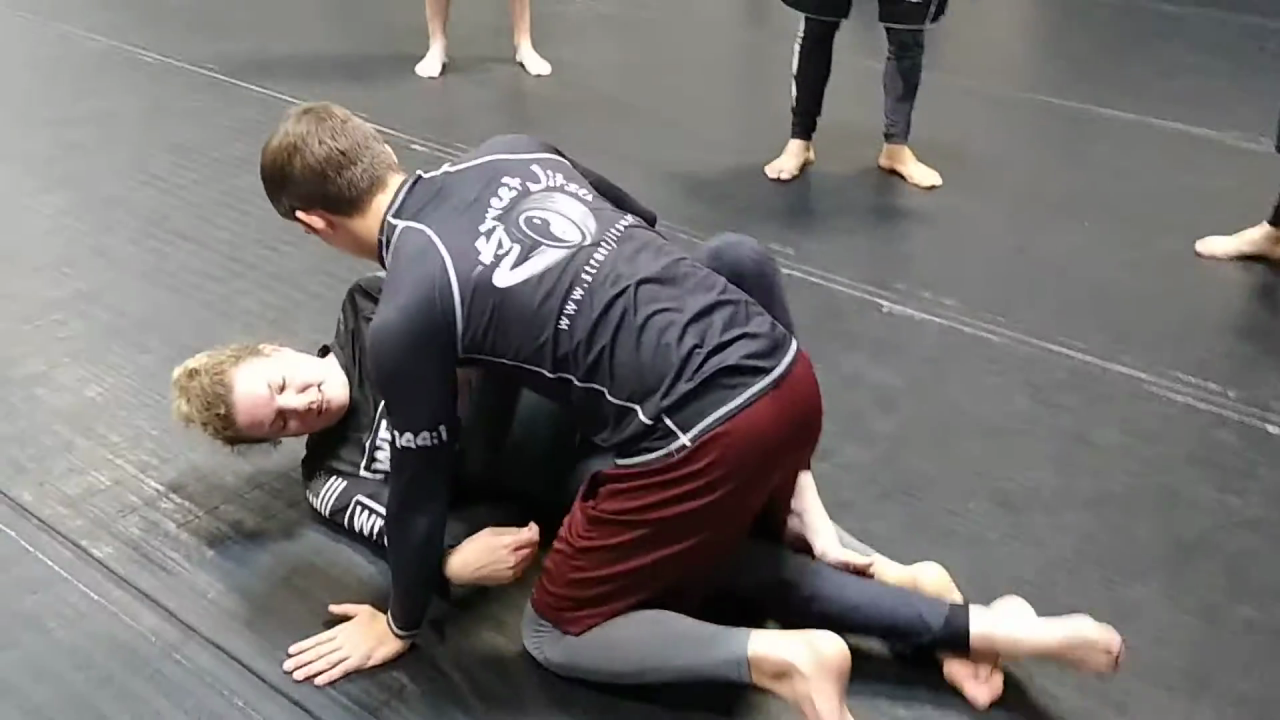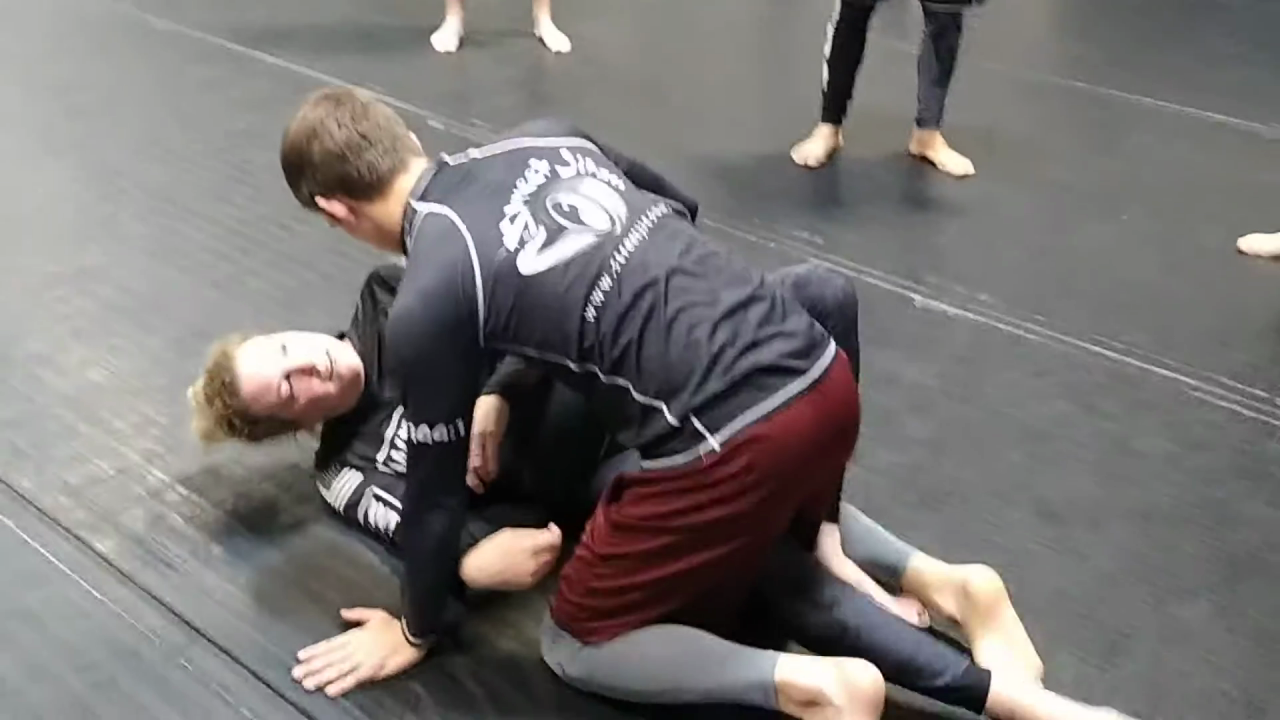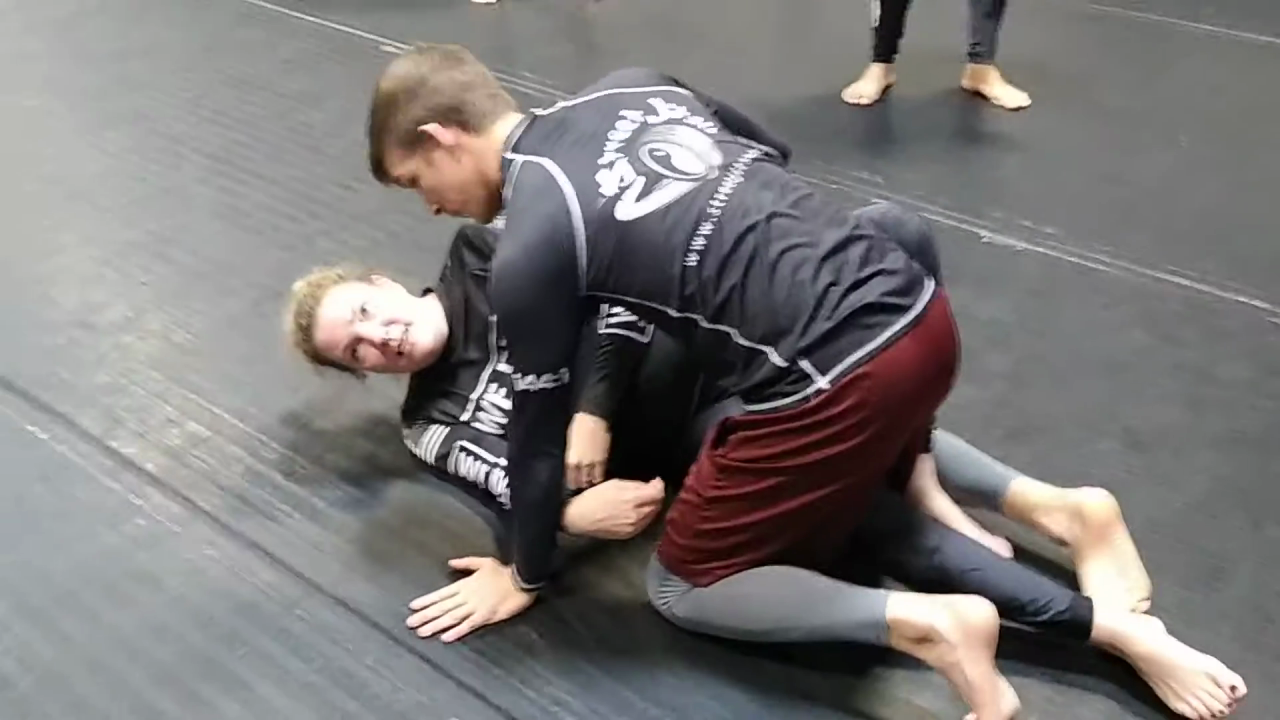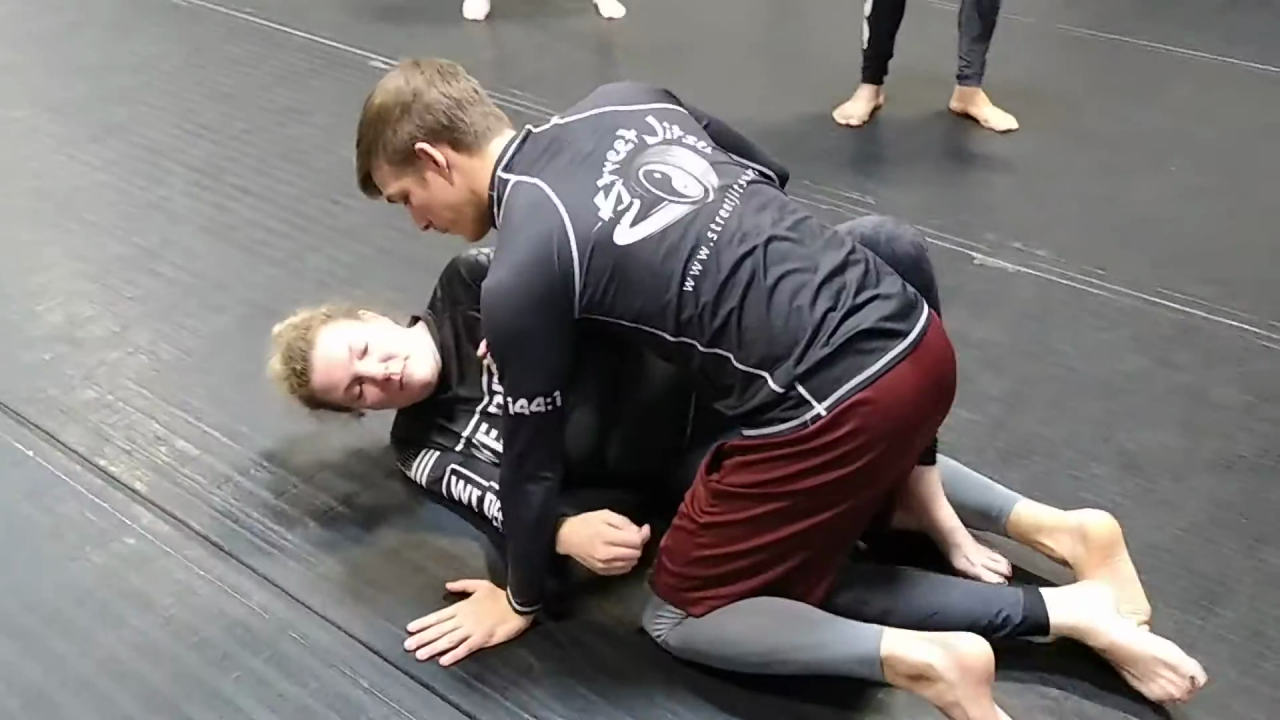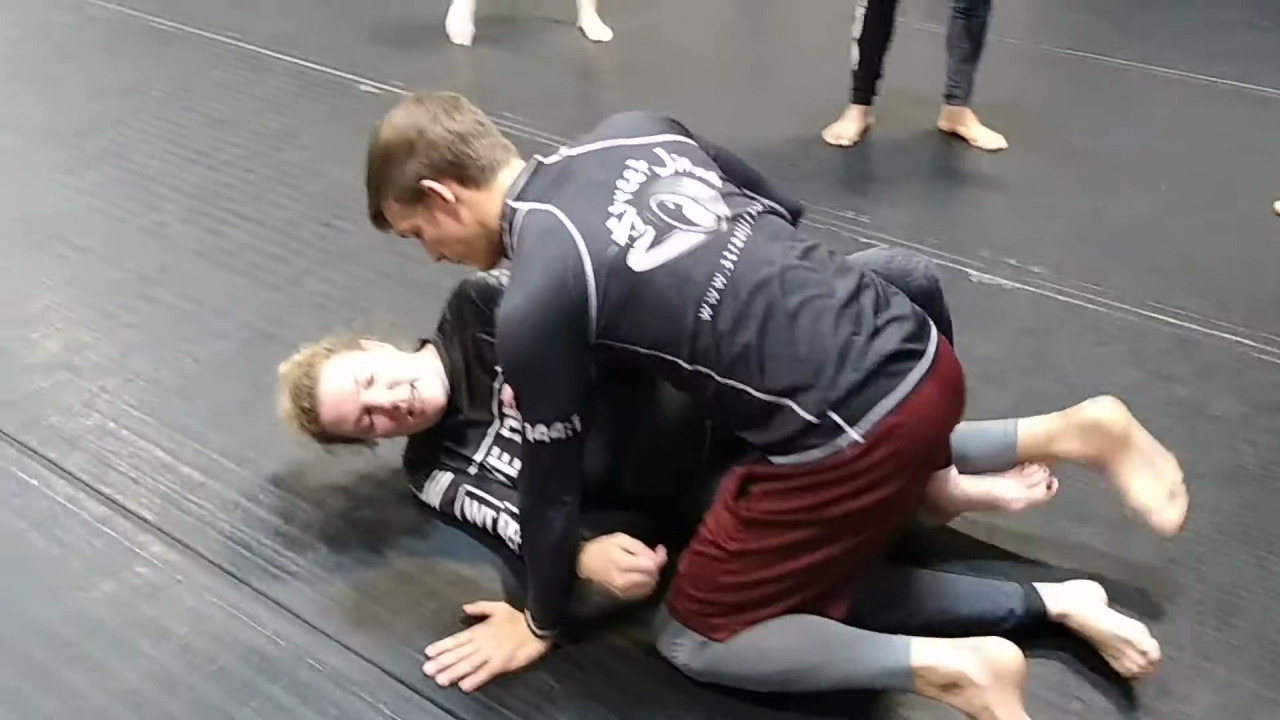
dt=0.7s
person 1, frame 1
left shoulder: (366, 310)
right shoulder: (339, 477)
right elbow: (428, 533)
left wrist: (476, 361)
right wrist: (464, 559)
right hip: (576, 471)
left knee: (736, 262)
person 1, frame 2
left shoulder: (389, 299)
right shoulder: (349, 468)
left wrist: (494, 392)
right wrist: (475, 561)
right hip: (605, 475)
left knee: (817, 296)
left ankle: (813, 536)
person 1, frame 3
left shoulder: (475, 258)
right shoulder: (434, 424)
right elbow: (514, 495)
left wrist: (590, 410)
right wrist: (571, 512)
left knee: (894, 241)
person 1, frame 4
left shoulder: (470, 288)
right shoulder: (427, 444)
right wrist: (567, 534)
right hip: (686, 455)
left knee: (881, 249)
right ankle: (1053, 610)
person 1, frame 5
left shoulder: (477, 310)
right shoulder: (439, 467)
right wrist: (588, 554)
right hip: (700, 483)
left knee: (897, 280)
right ankle: (1052, 602)
person 2, frame 1
left shoulder: (405, 319)
right shoulder: (514, 153)
left elbow: (422, 483)
left wrist: (399, 623)
left hip: (702, 440)
right hip: (783, 373)
left knee: (557, 629)
right knee: (735, 542)
person 2, frame 2
left shoulder: (426, 305)
right shoulder: (545, 138)
left elbow: (436, 483)
left wrist: (415, 633)
left hip: (736, 442)
right hip: (821, 375)
left knee: (577, 645)
right knee: (788, 551)
person 2, frame 3
left shoulder: (528, 254)
right shoulder: (632, 87)
left elbow: (540, 431)
left wrist: (526, 574)
left hip: (837, 378)
right hip: (920, 314)
left knee: (685, 583)
right knee: (874, 466)
left ankle: (929, 626)
person 2, frame 4
left shoulder: (519, 277)
right shoulder: (627, 100)
left elbow: (534, 454)
left wrist: (522, 599)
left hip: (839, 407)
right hip: (914, 336)
left knee: (680, 609)
person 2, frame 5
left shoulder: (534, 304)
right shoulder: (635, 132)
left elbow: (552, 480)
left wrist: (539, 625)
left hip: (851, 436)
right hip: (921, 356)
left knee: (694, 637)
